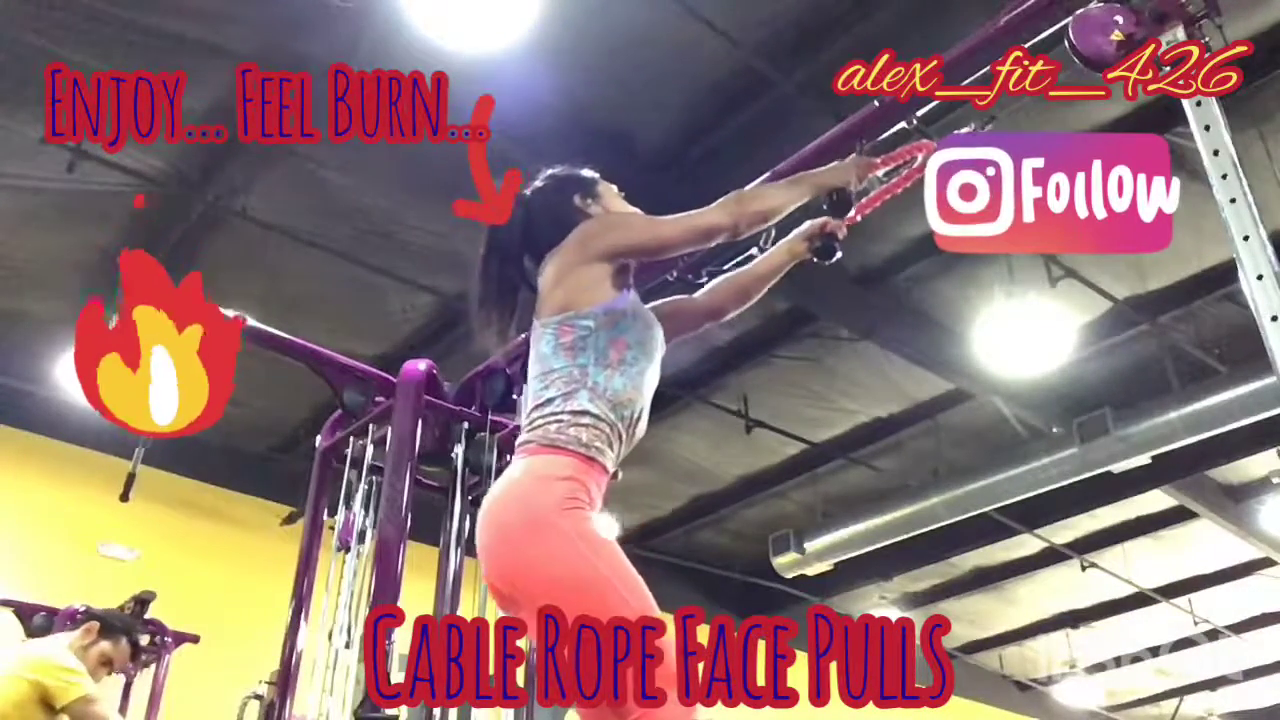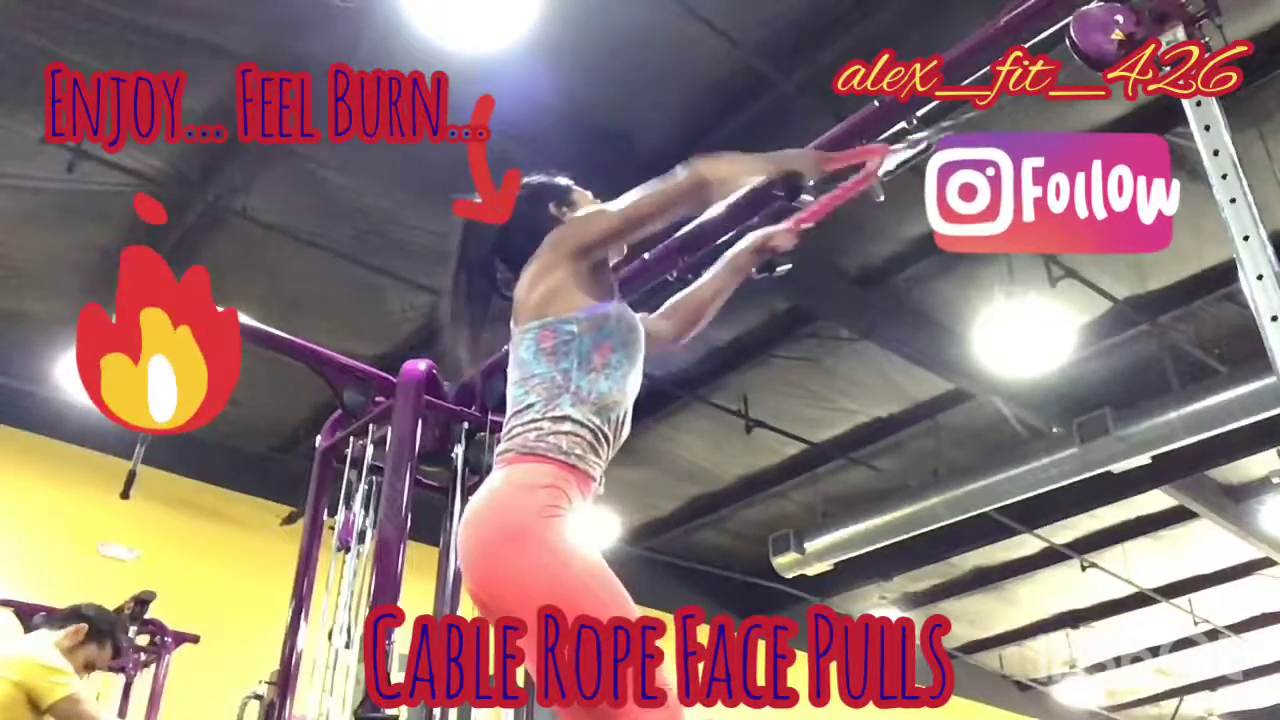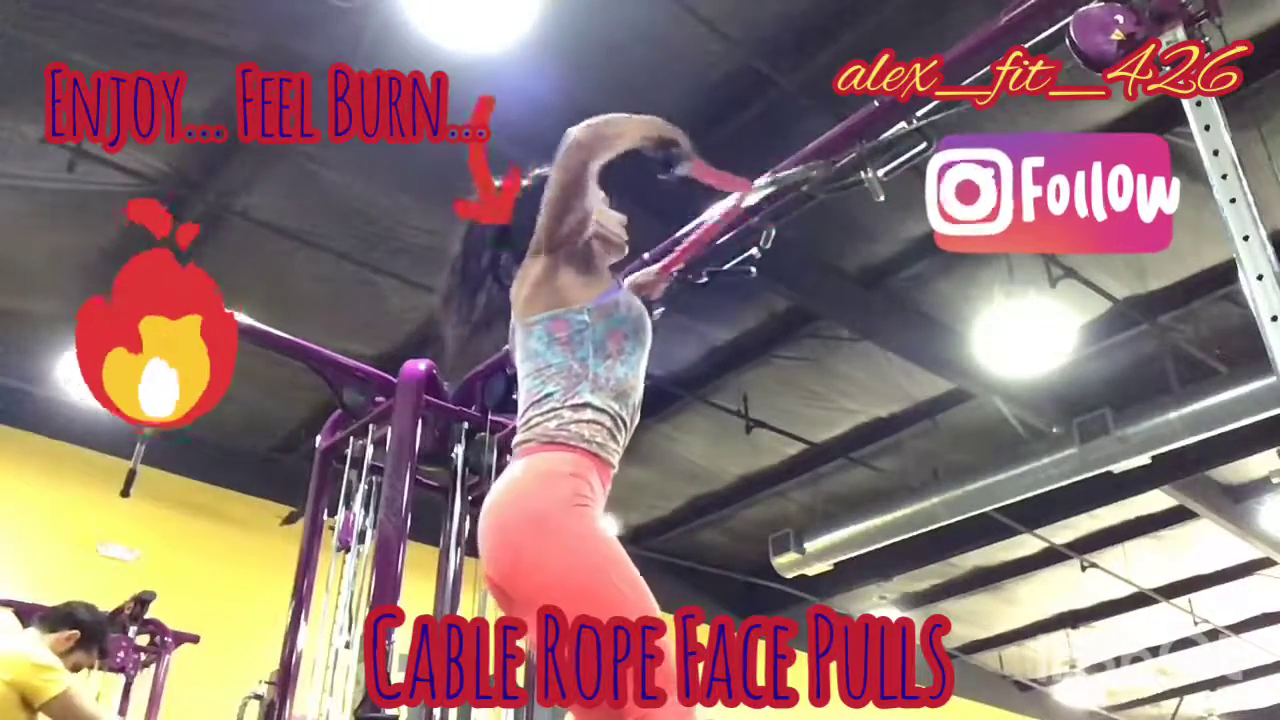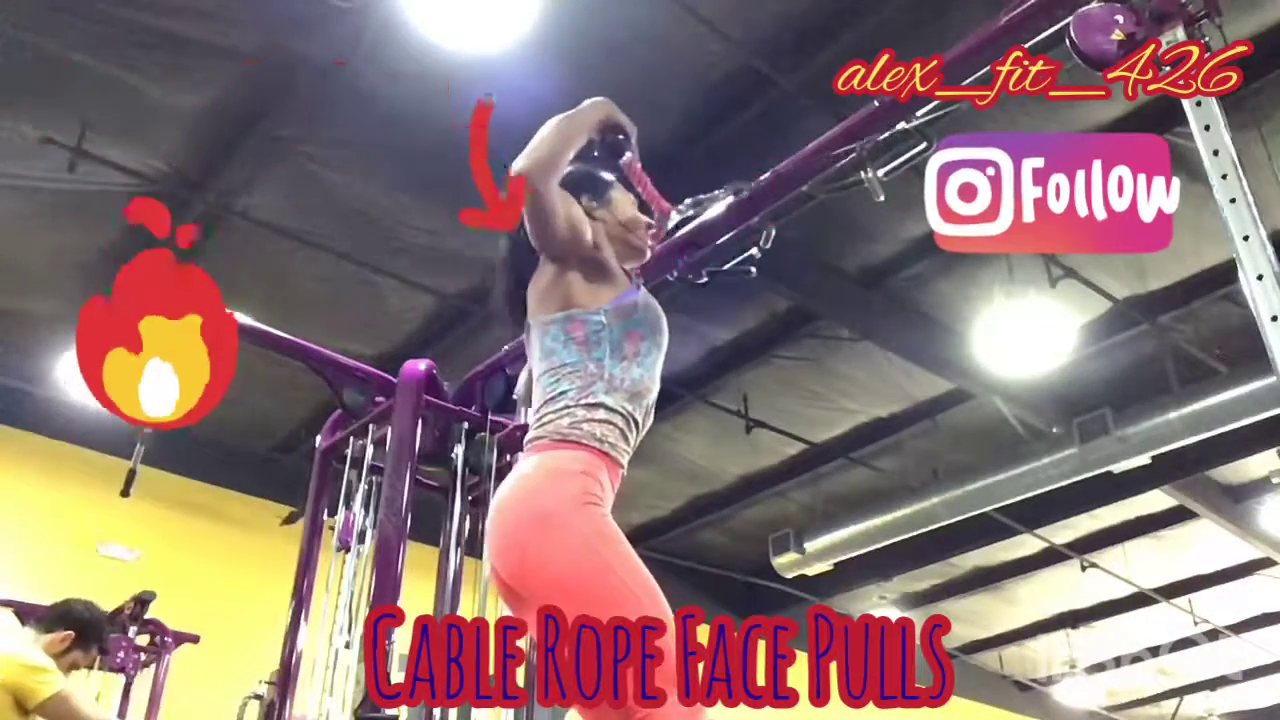
dt=0.3s
person 1, frame 1
left shoulder: (621, 311)
right shoulder: (587, 243)
left elbow: (712, 303)
right elbow: (727, 217)
left wrist: (801, 243)
right wrist: (824, 178)
left hip: (538, 515)
right hip: (543, 508)
person 1, frame 2
left shoulder: (588, 305)
right shoulder: (562, 251)
left elbow: (670, 327)
right elbow: (692, 182)
left wrist: (751, 250)
right wrist: (783, 163)
left hip: (521, 523)
right hip: (522, 517)
person 1, frame 3
left shoulder: (557, 293)
right shoulder: (563, 250)
right elbow: (583, 146)
left wrist: (631, 293)
right wrist: (654, 130)
left hip: (530, 513)
right hip: (546, 503)
person 1, frame 4
left shoulder: (576, 294)
right shoulder: (575, 256)
right elbow: (530, 175)
right wrist: (591, 114)
left hip: (540, 510)
right hip: (556, 501)
